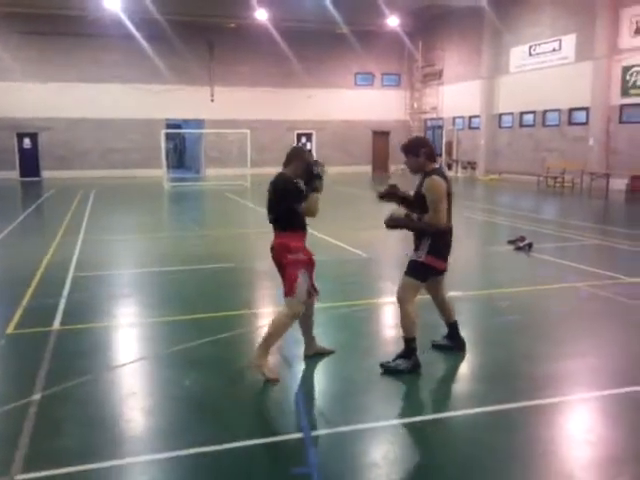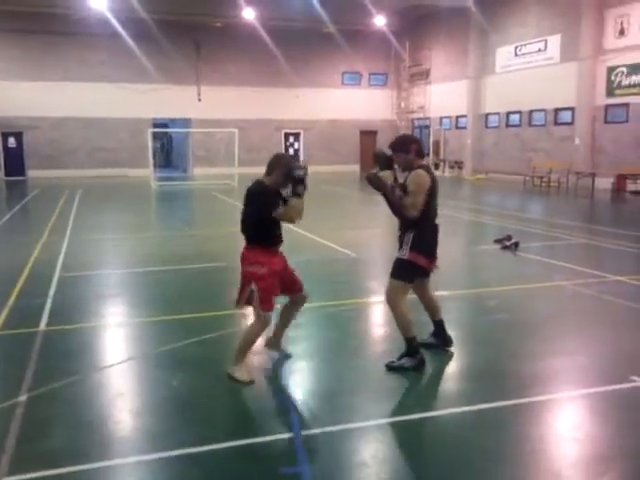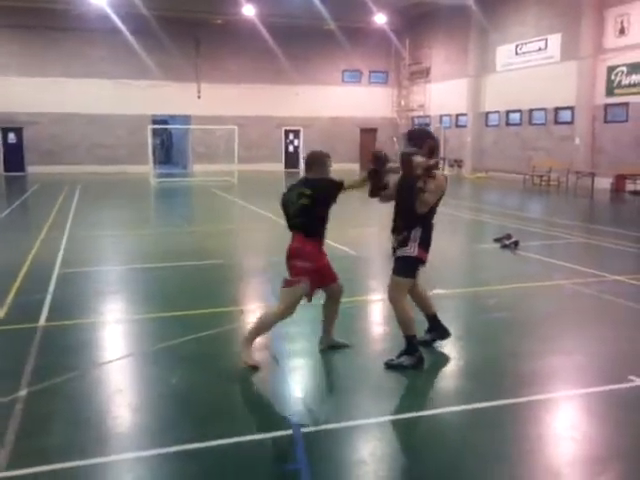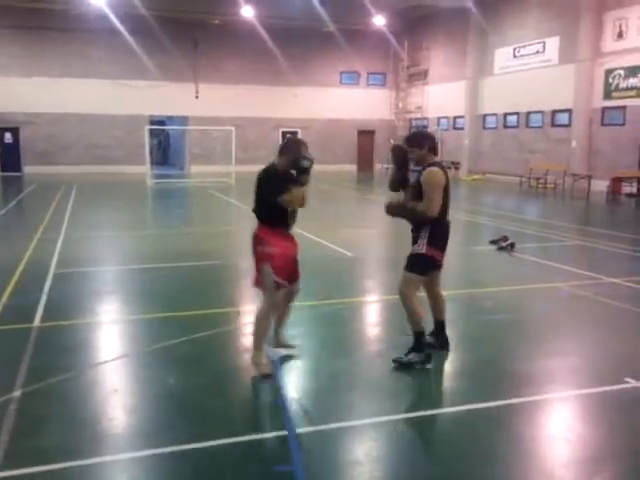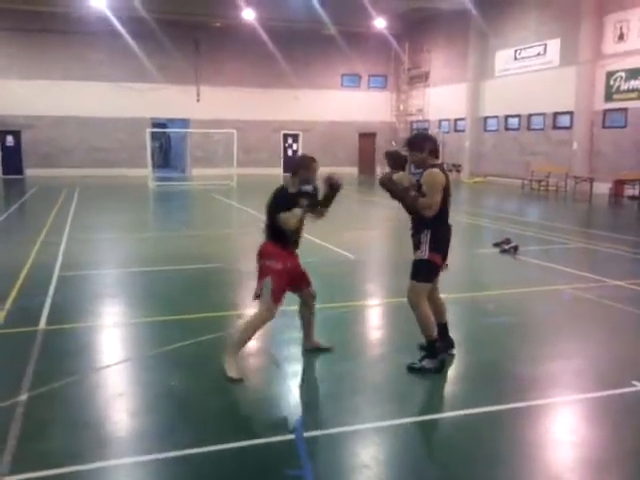
dt=0.5s
person 1, frame 1
left shoulder: (434, 181)
right shoulder: (429, 177)
left elbow: (438, 221)
right elbow: (421, 207)
left wrist: (404, 220)
right wrist: (399, 197)
left hip: (432, 245)
right hip: (432, 244)
left knee: (405, 295)
right knee: (436, 291)
left ankle: (409, 356)
right ankle: (455, 338)
person 1, frame 2
left shoulder: (418, 175)
right shoulder: (421, 174)
left elbow: (410, 211)
right elbow: (402, 208)
left wrist: (387, 188)
right wrist: (389, 185)
left hip: (416, 242)
right hip: (423, 240)
left knee: (394, 296)
right knee: (422, 289)
left ankle: (413, 354)
right ankle: (441, 335)
person 1, frame 3
left shoulder: (436, 176)
right shoulder: (411, 172)
left elbow: (421, 206)
right elbow: (385, 196)
left wrist: (415, 174)
left hip: (415, 238)
right hip: (402, 236)
left knee: (396, 294)
right knee: (412, 287)
left ankle: (412, 352)
right ankle: (437, 328)
person 1, frame 4
left shoulder: (432, 173)
right shoulder: (429, 172)
left elbow: (431, 211)
right elbow: (417, 199)
left wrist: (401, 209)
left hip: (429, 237)
right hip: (432, 236)
left knee: (407, 290)
right knee: (432, 287)
left ankle: (420, 348)
right ankle: (439, 336)
person 1, frame 5
left shoulder: (433, 174)
right shoulder: (431, 174)
left elbow: (428, 209)
right elbow: (417, 207)
left wrist: (401, 190)
right wrist: (401, 189)
left hip: (431, 242)
right hip: (432, 240)
left knee: (416, 297)
right knee: (431, 292)
left ankle: (434, 356)
right ankle: (444, 339)
person 2, frame 1
left shoulder: (281, 182)
right shoulder: (286, 184)
left elbow: (299, 207)
right elbow: (310, 211)
left wrist: (312, 185)
right wrist: (315, 183)
left hip: (289, 244)
right hip: (290, 246)
left knee: (309, 295)
right knee: (295, 307)
left ankle: (310, 345)
right ankle: (261, 355)
person 2, frame 2
left shoulder: (272, 191)
right shoulder: (259, 192)
left elbow: (296, 212)
right elbow: (291, 216)
left wrist: (296, 188)
right wrist: (298, 188)
left hip: (273, 255)
right hip: (257, 259)
left knee: (299, 296)
right knee: (263, 318)
left ankle: (275, 340)
right ankle: (237, 363)
person 2, frame 3
left shoulder: (291, 192)
right shoulder: (321, 184)
left elbow: (293, 218)
right elbow: (354, 185)
left hip: (312, 249)
right hip: (305, 252)
left knee: (336, 290)
right knee: (285, 308)
left ankle: (327, 338)
right ankle: (247, 342)
person 2, frame 4
left shoulder: (288, 174)
right shoulder: (270, 176)
left elbow: (301, 202)
right elbow: (293, 202)
left wrist: (303, 175)
right wrist: (302, 177)
left hip: (284, 236)
right hip: (269, 239)
left knee: (291, 289)
right knee: (273, 298)
left ankle: (277, 336)
right ankle: (258, 355)
person 2, frame 5
left shoulder: (300, 192)
right shoulder: (282, 196)
left elbow: (318, 213)
right elbow: (288, 224)
left wrist: (330, 193)
right wrist: (304, 201)
left hip: (288, 254)
right hip: (274, 256)
left knee: (309, 295)
right knee: (266, 312)
left ankle: (309, 341)
right ankle: (231, 357)
